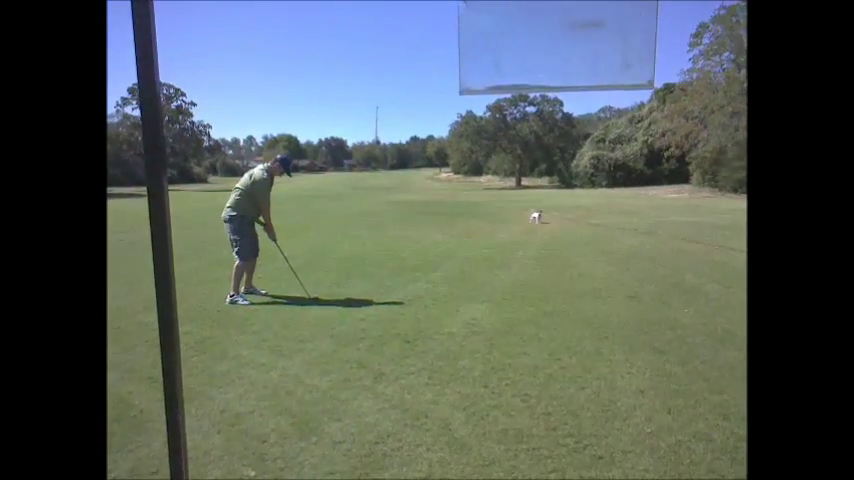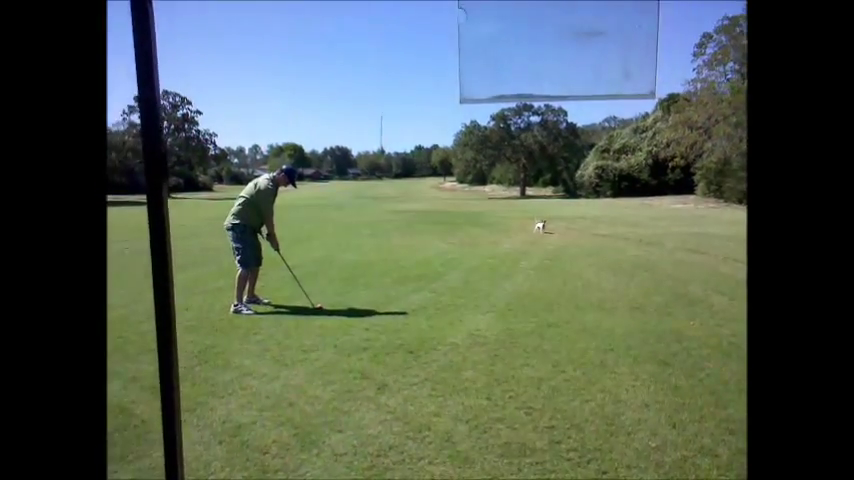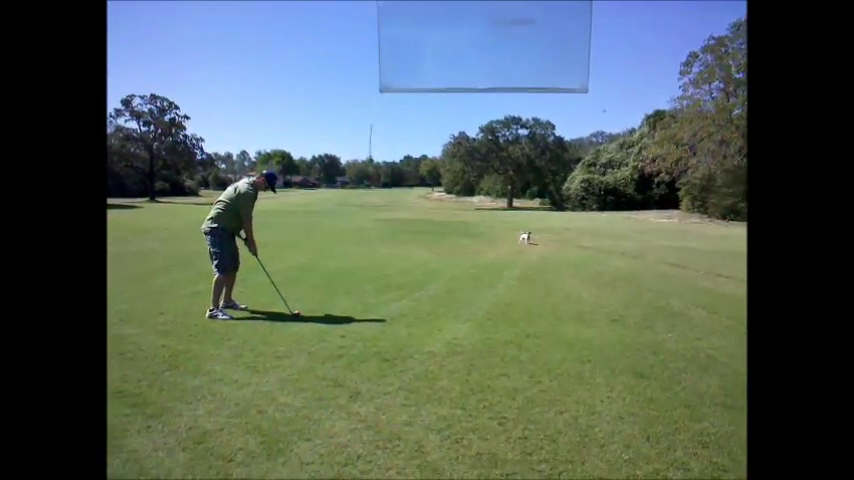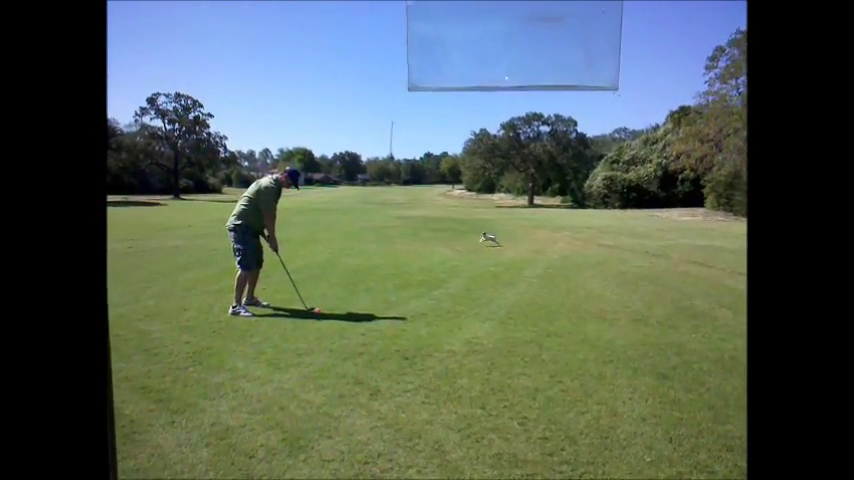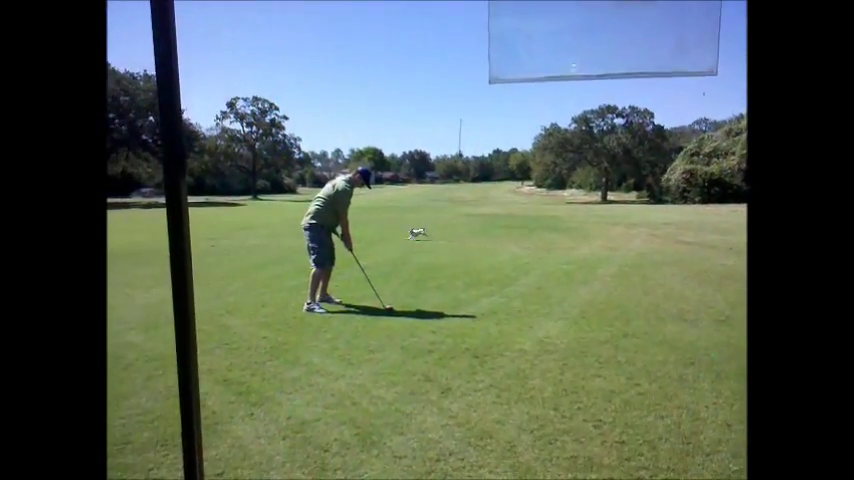
dt=1s
person 1, frame 1
left shoulder: (262, 172)
right shoulder: (262, 177)
left elbow: (262, 204)
right elbow: (263, 205)
left wrist: (266, 224)
right wrist: (270, 227)
left hip: (243, 216)
right hip: (236, 217)
left knee: (252, 253)
right knee: (243, 255)
left ankle: (248, 286)
right ankle: (233, 295)
person 1, frame 2
left shoulder: (269, 183)
right shoulder: (266, 186)
left elbow: (267, 214)
right elbow: (268, 215)
left wrist: (269, 234)
right wrist: (273, 237)
left hip: (247, 225)
right hip: (239, 225)
left knee: (255, 262)
right knee: (246, 265)
left ankle: (250, 296)
right ankle: (237, 304)
person 1, frame 3
left shoulder: (248, 187)
right shoulder: (246, 191)
left elbow: (245, 218)
right elbow: (246, 220)
left wrist: (248, 238)
right wrist: (251, 242)
left hip: (225, 230)
right hip: (217, 229)
left knee: (233, 267)
right knee: (223, 269)
left ankle: (227, 301)
right ankle: (213, 309)
person 1, frame 4
left shoulder: (275, 186)
right shoulder: (268, 186)
left elbow: (272, 214)
right elbow: (267, 215)
left wrist: (270, 235)
right wrist: (272, 238)
left hip: (251, 228)
right hip: (241, 227)
left knee: (256, 264)
right knee: (246, 266)
left ankle: (249, 298)
right ankle: (236, 306)
person 1, frame 5
left shoulder: (342, 182)
right shoulder: (344, 188)
left elbow: (339, 215)
right elbow: (343, 216)
left wrist: (343, 234)
right wrist: (347, 238)
left hip: (321, 225)
right hip: (315, 225)
left knee: (329, 262)
right knee: (320, 264)
left ankle: (323, 295)
right ankle: (310, 302)
